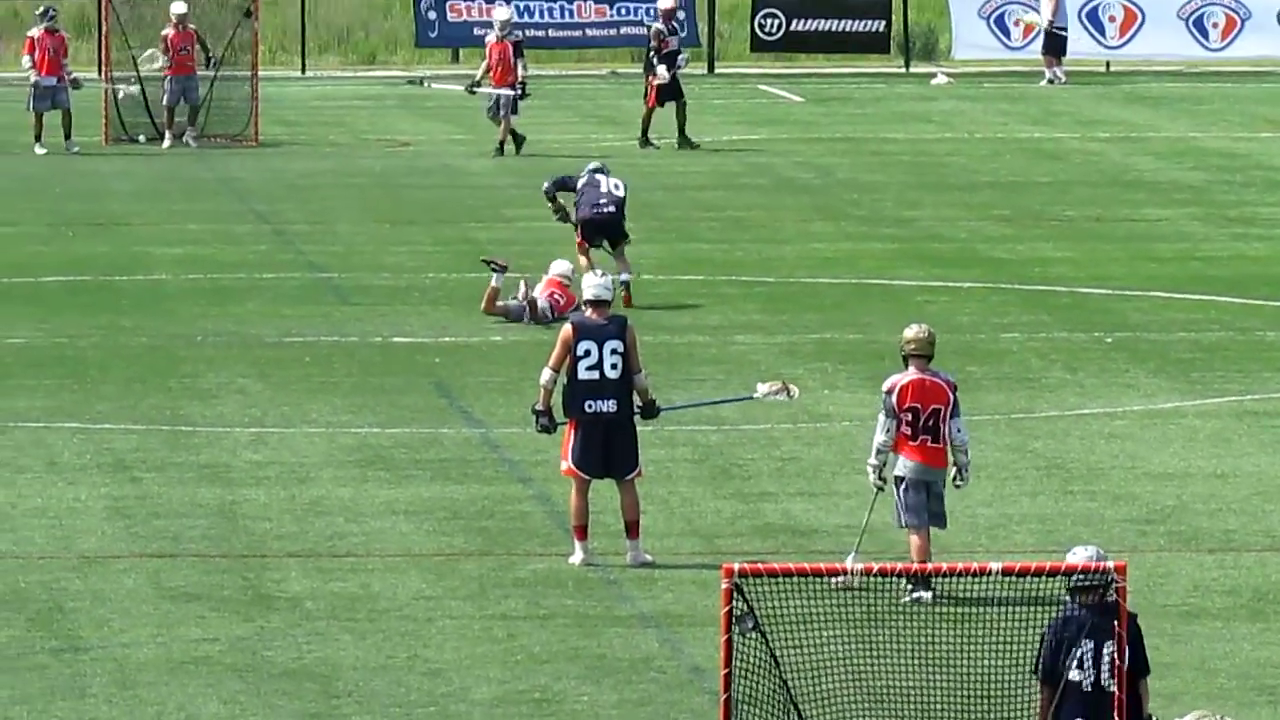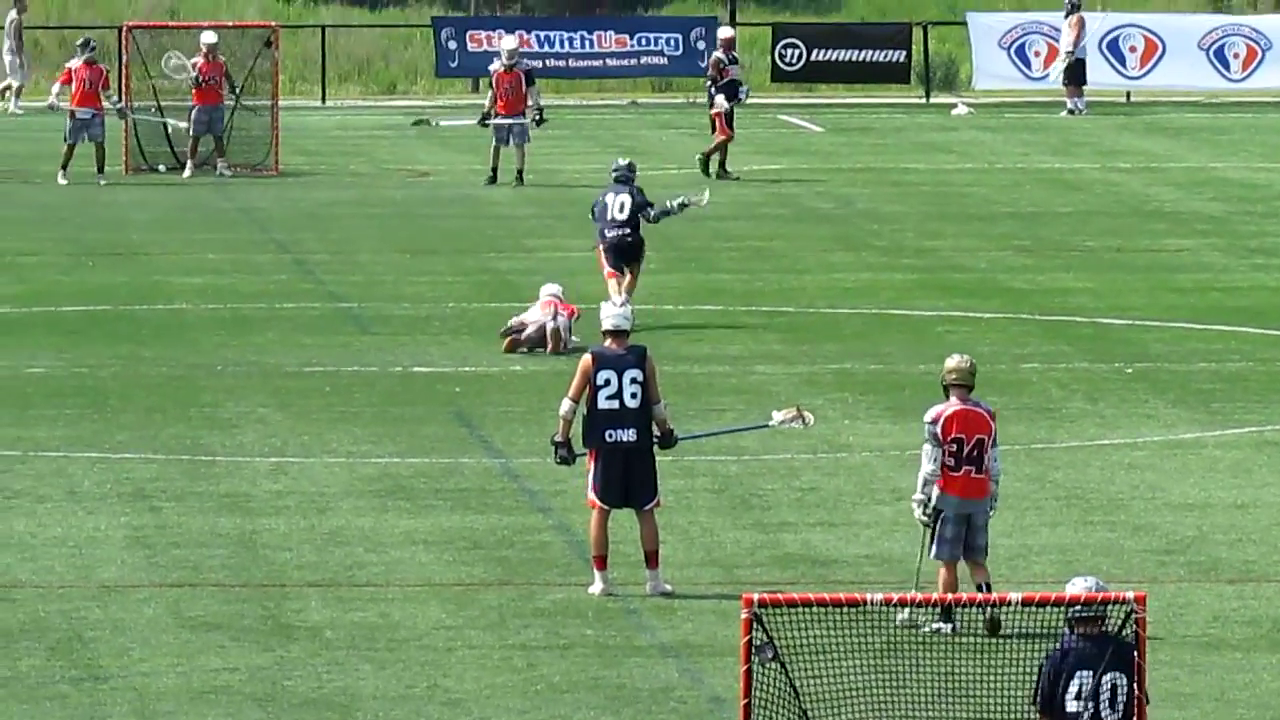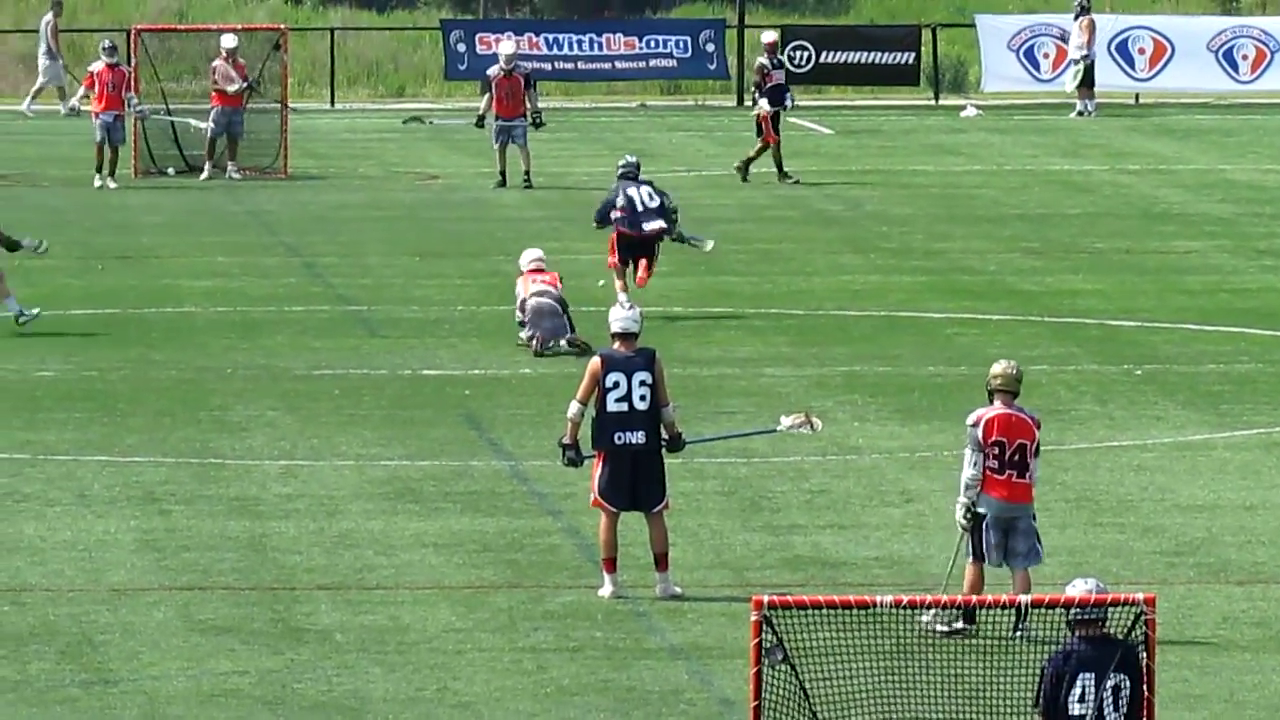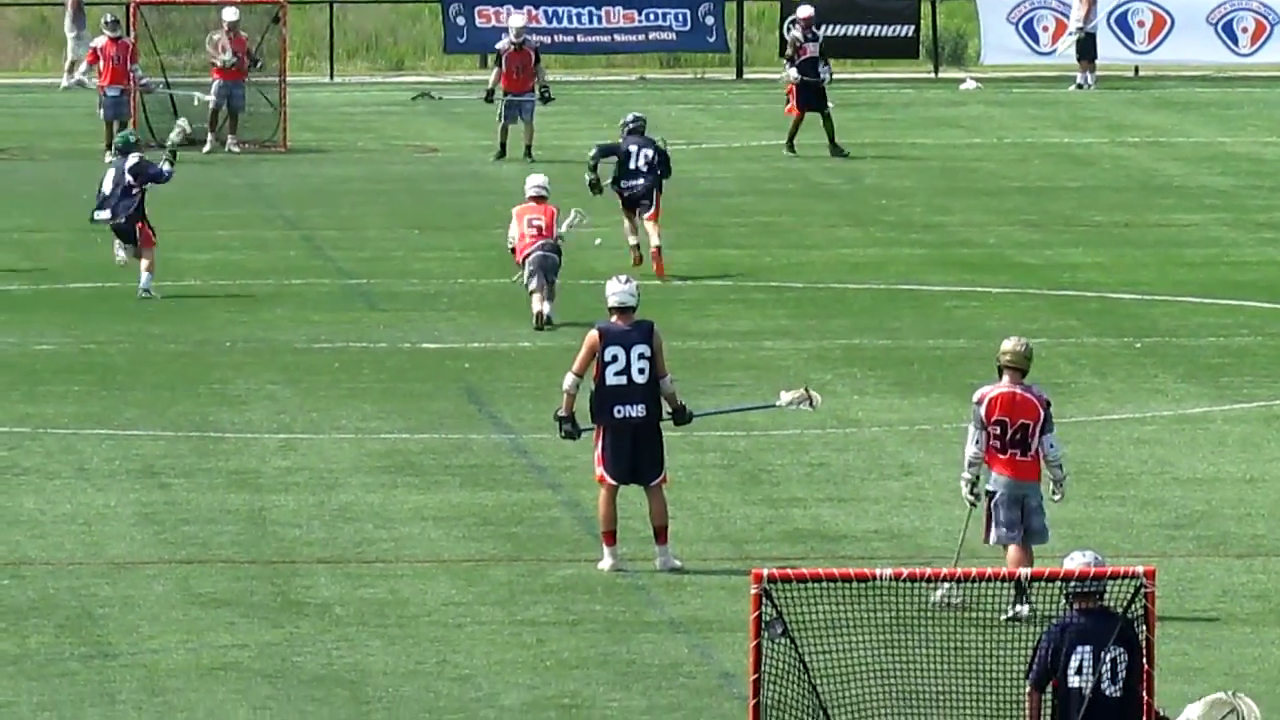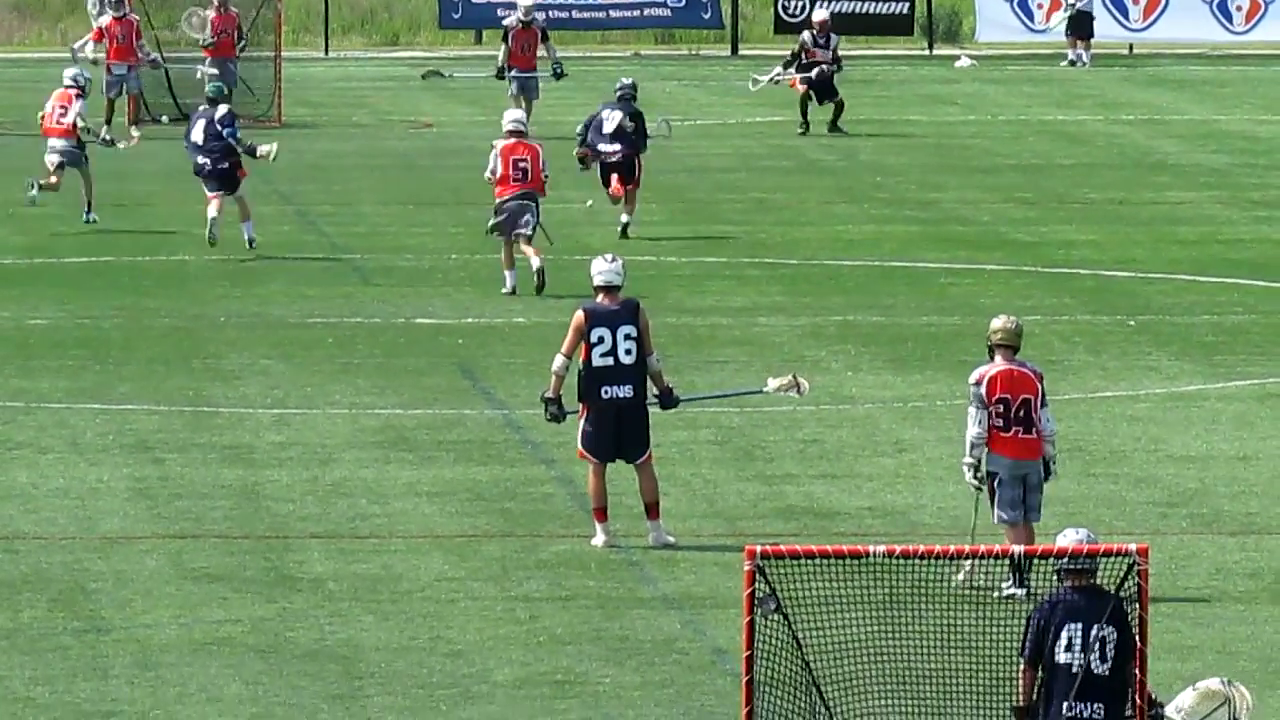
dt=0.4s
person 1, frame 1
left shoulder: (571, 328)
right shoulder: (625, 328)
left elbow: (551, 373)
right elbow: (636, 374)
left wrist: (543, 409)
right wrist: (647, 403)
left hip: (583, 415)
right hip: (618, 415)
left knee: (580, 482)
right knee: (626, 482)
left ankle: (581, 550)
right ankle: (634, 549)
person 1, frame 2
left shoulder: (590, 359)
right shoulder: (644, 358)
left elbow: (570, 403)
right elbow: (656, 404)
left wrist: (562, 440)
right wrist: (665, 432)
left hip: (603, 445)
right hip: (638, 444)
left knee: (600, 511)
right knee: (646, 512)
left ankle: (600, 580)
right ankle: (654, 579)
person 1, frame 3
left shoulder: (599, 362)
right shoulder: (653, 361)
left elbow: (579, 406)
right elbow: (664, 407)
left wrist: (570, 442)
right wrist: (674, 436)
left hip: (612, 447)
right hip: (646, 447)
left knee: (609, 514)
right knee: (655, 514)
left ankle: (610, 582)
right ankle: (663, 581)
person 1, frame 4
left shoulder: (597, 335)
right shoulder: (650, 333)
left elbow: (574, 378)
right elbow: (663, 379)
left wrist: (566, 415)
right wrist: (678, 409)
left hip: (611, 421)
right hip: (645, 420)
left knee: (608, 487)
right knee: (654, 487)
left ankle: (609, 556)
right ankle: (663, 555)
person 1, frame 5
left shoulder: (584, 315)
right shoulder: (636, 311)
left elbow: (564, 359)
right elbow: (650, 358)
left wrist: (553, 397)
right wrist: (664, 391)
left hip: (598, 400)
right hip: (632, 399)
left knee: (597, 466)
right knee: (644, 464)
left ankle: (602, 532)
right ankle: (656, 530)
person 2, frame 1
left shoulder: (895, 385)
right shoulder: (947, 385)
left elbow: (885, 432)
right elbow: (957, 432)
left wrist: (876, 465)
right wrist: (962, 464)
left hip: (909, 465)
right hip: (938, 467)
left knee: (916, 527)
right knee: (923, 526)
left ankle: (923, 585)
right ankle: (918, 580)
person 2, frame 2
left shoulder: (938, 415)
right shoulder: (987, 415)
left elbow: (930, 465)
right elbow: (993, 463)
left wrist: (920, 500)
right wrist: (992, 494)
left hip: (950, 498)
right hip: (979, 499)
left knee: (948, 560)
right knee: (976, 558)
left ankle: (946, 619)
right ankle: (988, 605)
person 2, frame 3
left shoulder: (980, 419)
right shoulder: (1031, 423)
left elbow: (972, 469)
right elbow: (1032, 470)
left wrist: (964, 503)
left hip: (991, 502)
right hip: (1022, 504)
left knee: (976, 561)
right knee: (1020, 565)
left ankle: (967, 619)
right ankle: (1020, 623)
person 2, frame 4
left shoulder: (985, 397)
right shoulder: (1038, 400)
left elbow: (975, 445)
right elbow: (1050, 446)
left wrist: (969, 479)
right wrist: (1059, 480)
left hip: (1001, 479)
right hip: (1030, 481)
left knee: (1011, 541)
right knee: (1025, 542)
left ankle: (1022, 600)
right ankle: (1022, 599)
person 2, frame 5
left shoulder: (982, 377)
right shoulder: (1034, 375)
left elbow: (977, 427)
right elbow: (1046, 423)
left wrist: (971, 463)
right wrist: (1050, 458)
left hip: (1002, 460)
right hip: (1032, 459)
left knee: (1012, 522)
right knee: (1026, 520)
left ankle: (1019, 583)
right ankle: (1020, 576)
